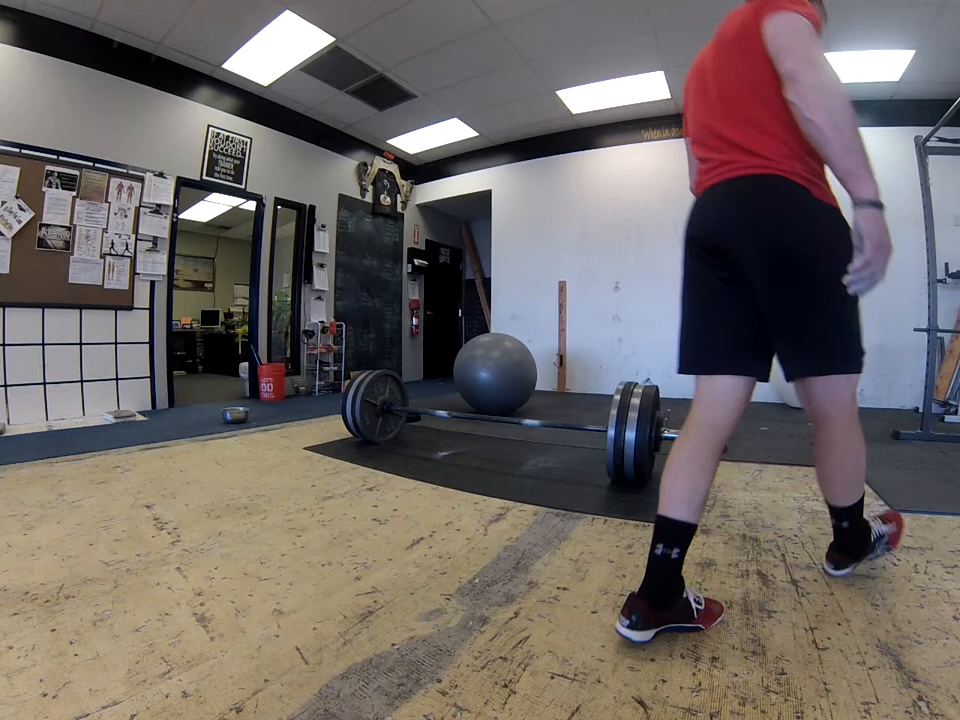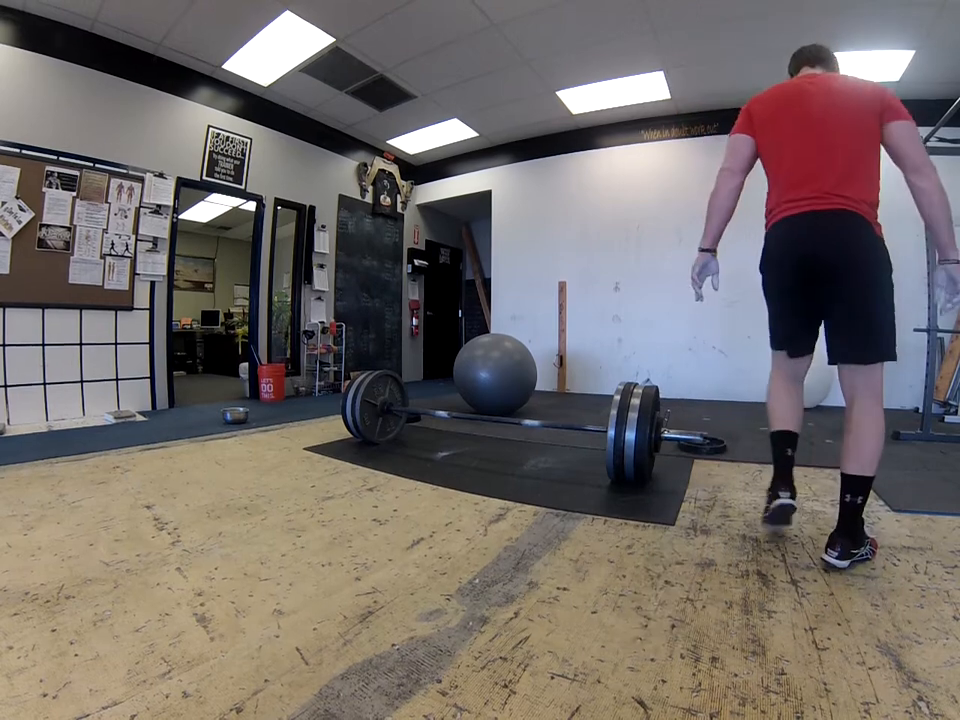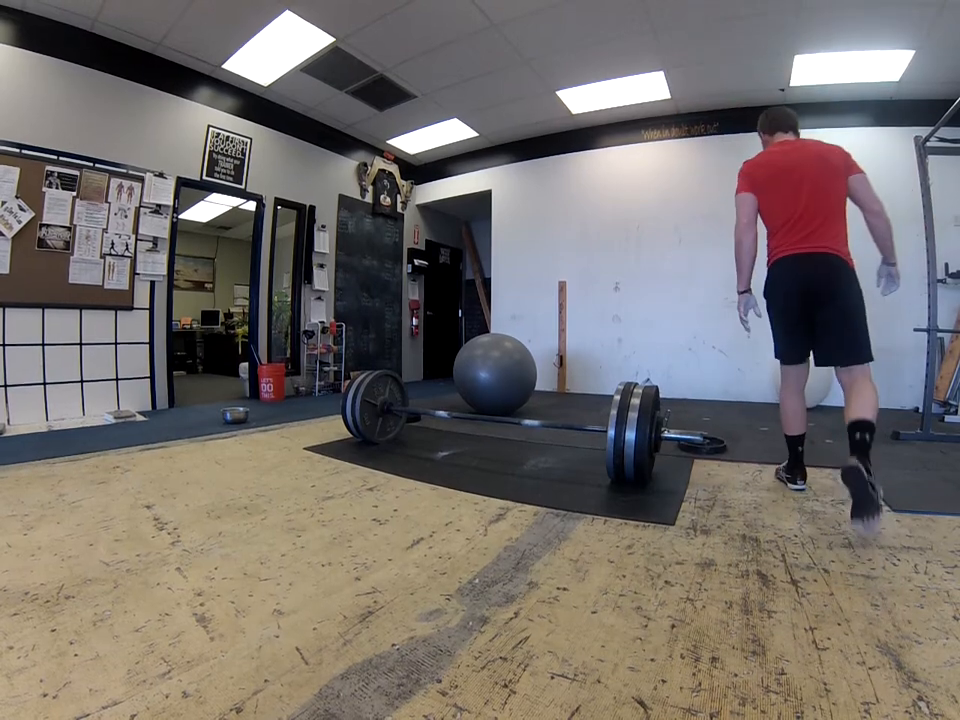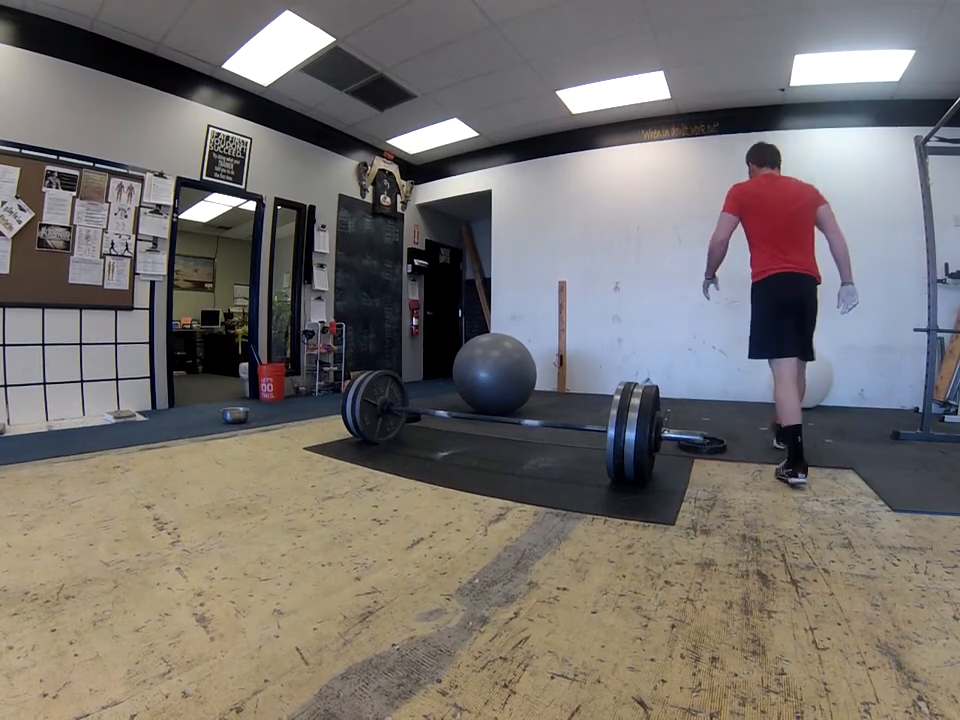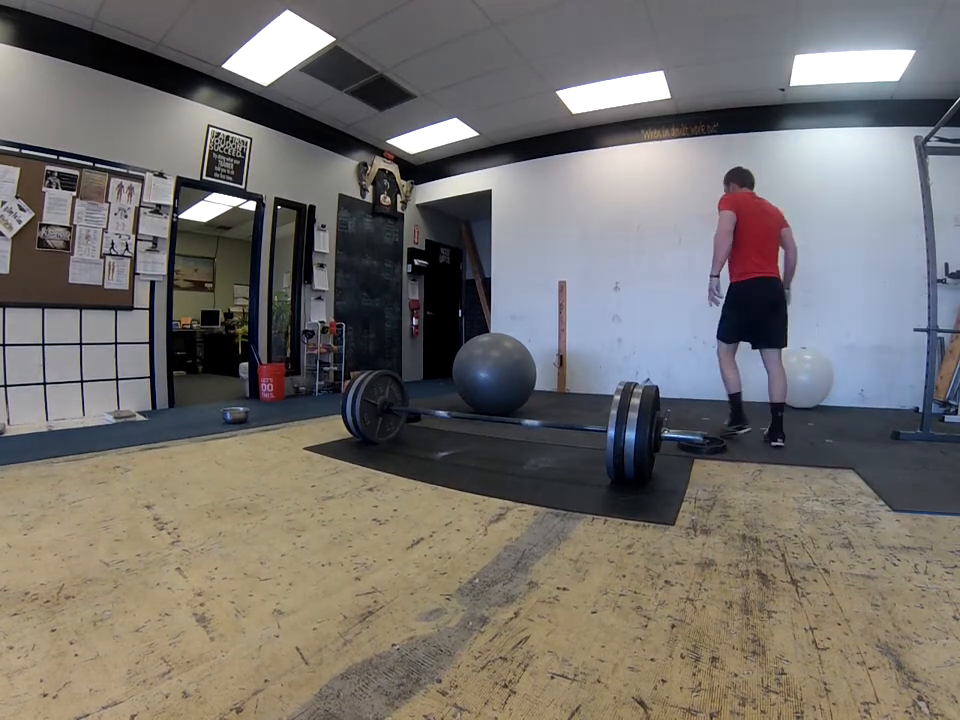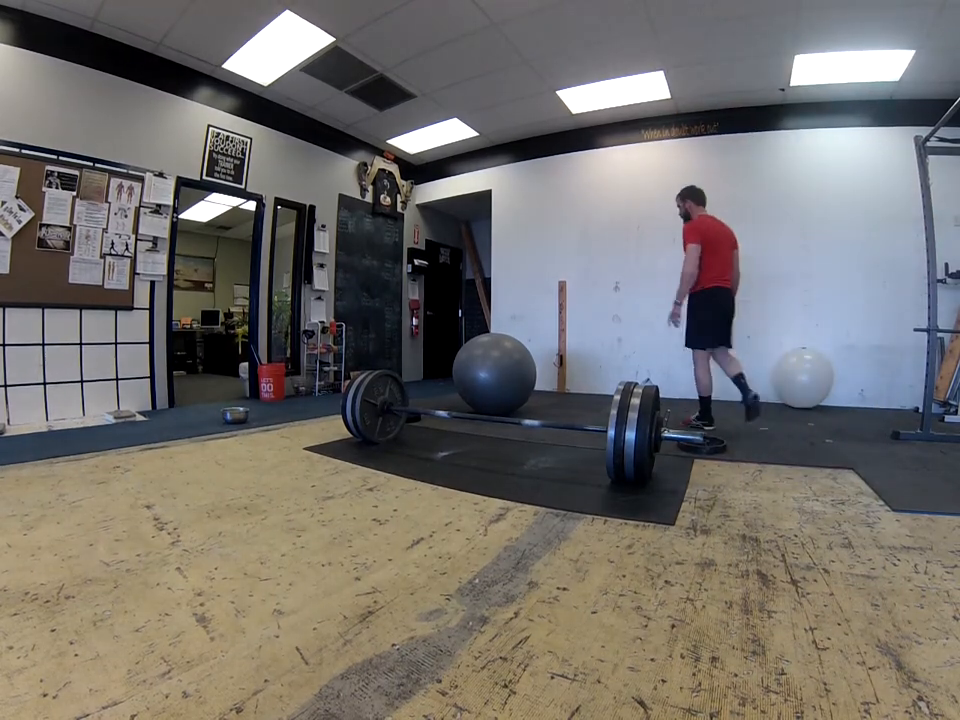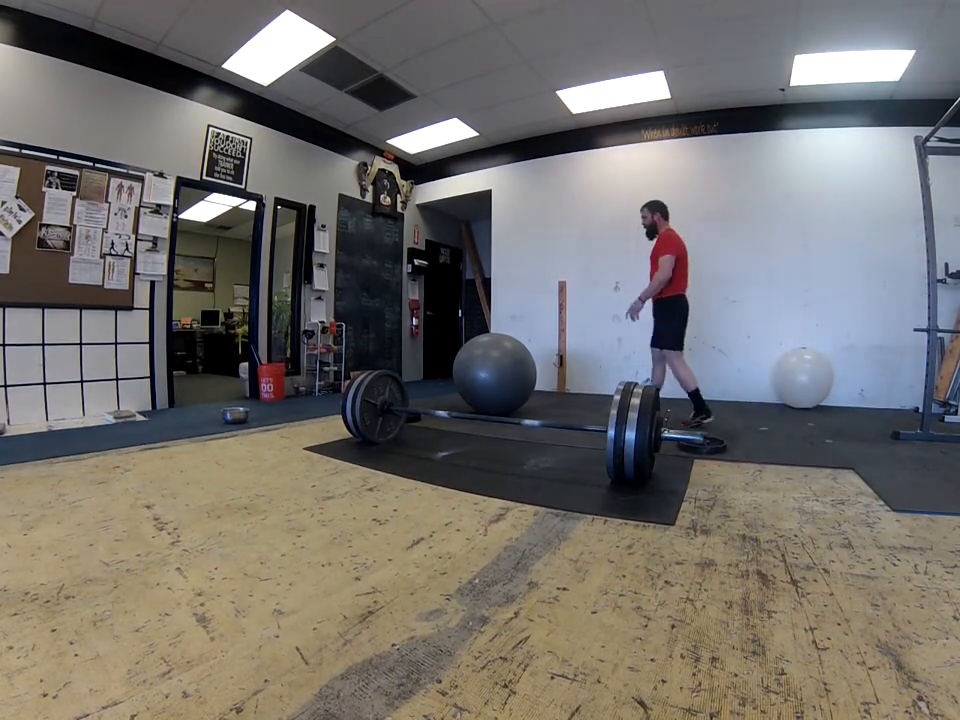
dt=0.4s
person 1, frame 1
left shoulder: (708, 60)
right elbow: (809, 85)
right wrist: (866, 202)
left hip: (713, 218)
right hip: (784, 209)
left knee: (714, 411)
right knee: (832, 400)
person 1, frame 2
left shoulder: (761, 104)
right shoulder: (872, 95)
left elbow: (729, 176)
left wrist: (707, 247)
left hip: (786, 241)
right hip: (853, 239)
left knee: (787, 366)
right knee: (864, 391)
left ankle: (783, 481)
right ankle: (847, 532)
person 1, frame 3
left shoulder: (753, 167)
right shoulder: (835, 154)
left elbow: (745, 231)
right elbow: (875, 211)
left wrist: (743, 291)
right wrist: (889, 261)
left hip: (784, 275)
right hip: (835, 271)
left knee: (793, 377)
right knee: (857, 377)
left ankle: (795, 466)
right ankle: (859, 459)
person 1, frame 4
left shoulder: (742, 192)
right shoulder: (808, 190)
left elbow: (720, 239)
right elbow: (835, 235)
left wrist: (710, 275)
right wrist: (847, 282)
left hip: (771, 287)
right hip: (805, 285)
left knee: (784, 372)
right knee: (797, 366)
left ankle: (795, 461)
right ankle: (787, 433)
person 1, frame 5
left shoulder: (730, 201)
right shoulder: (773, 210)
left elbow: (724, 233)
right elbow: (791, 249)
left wrist: (715, 274)
right wrist: (785, 285)
left hip: (744, 287)
right hip: (773, 288)
left knee: (725, 352)
right knee: (773, 361)
left ankle: (738, 418)
right ankle: (776, 430)
person 1, frame 6
left shoulder: (693, 226)
right shoulder: (724, 228)
left elbow: (691, 266)
right elbow: (734, 269)
left wrist: (678, 302)
left hip: (706, 297)
right hip: (725, 296)
left knee: (700, 358)
right knee: (722, 353)
left ankle: (705, 417)
right ankle: (748, 394)
person 1, frame 7
left shoulder: (666, 239)
right shoulder: (671, 238)
left elbow: (663, 275)
left wrist: (640, 300)
left hip: (668, 305)
right hip: (669, 304)
left knee: (674, 358)
right knee: (658, 357)
left ankle: (702, 411)
